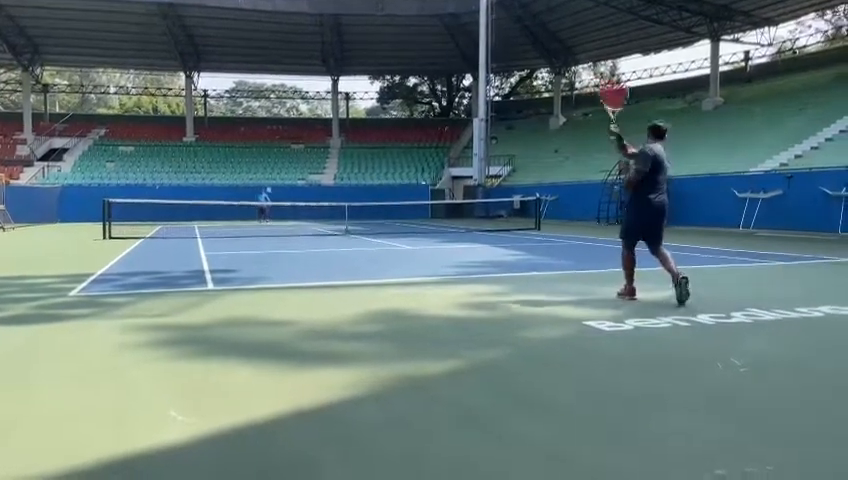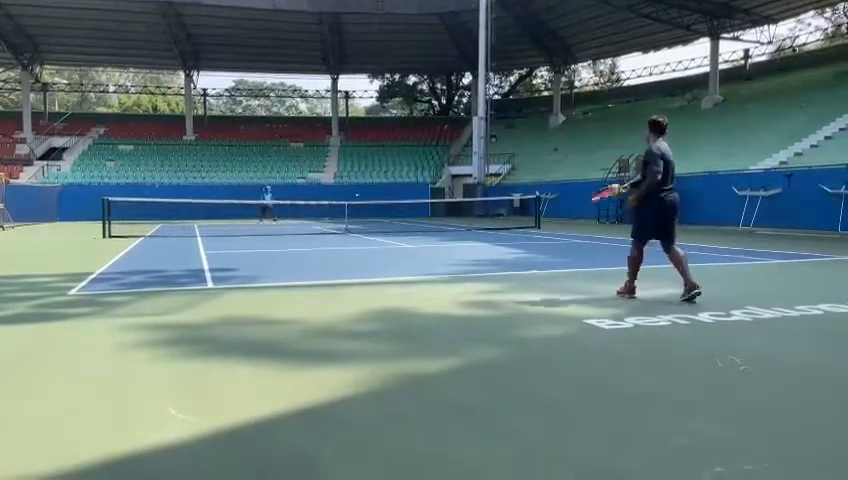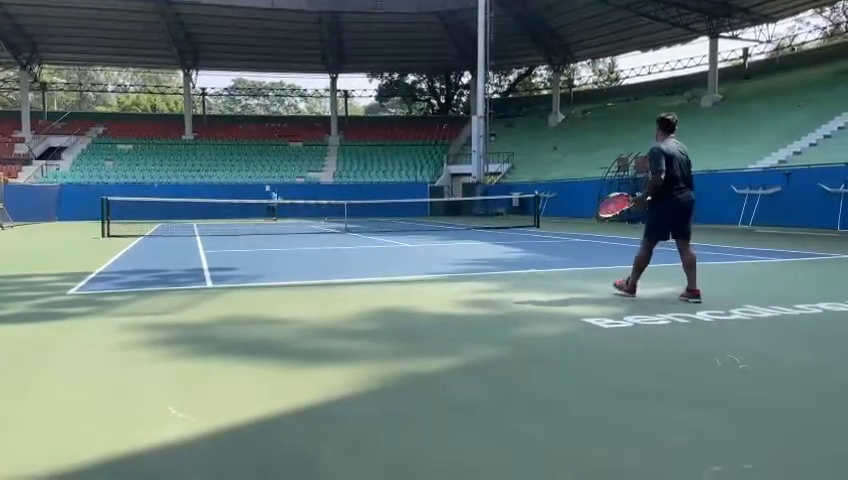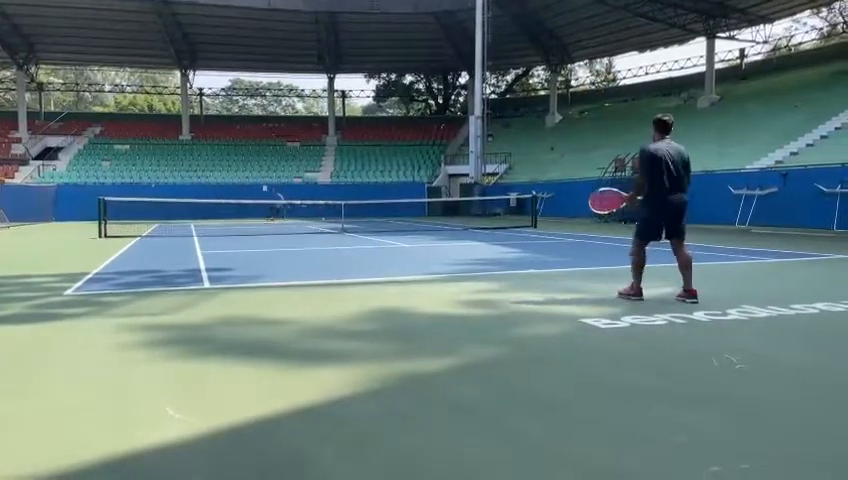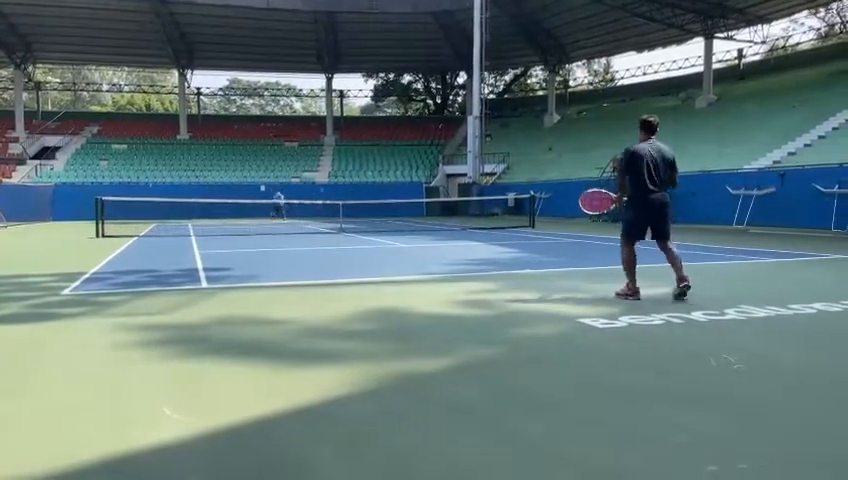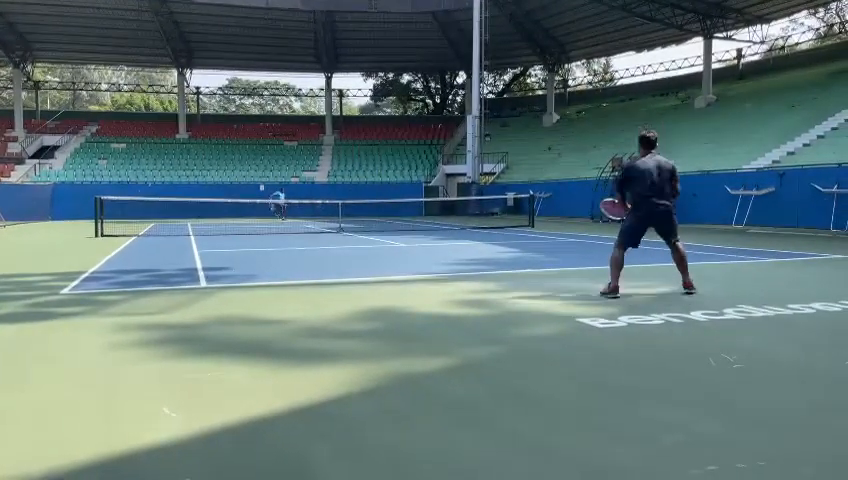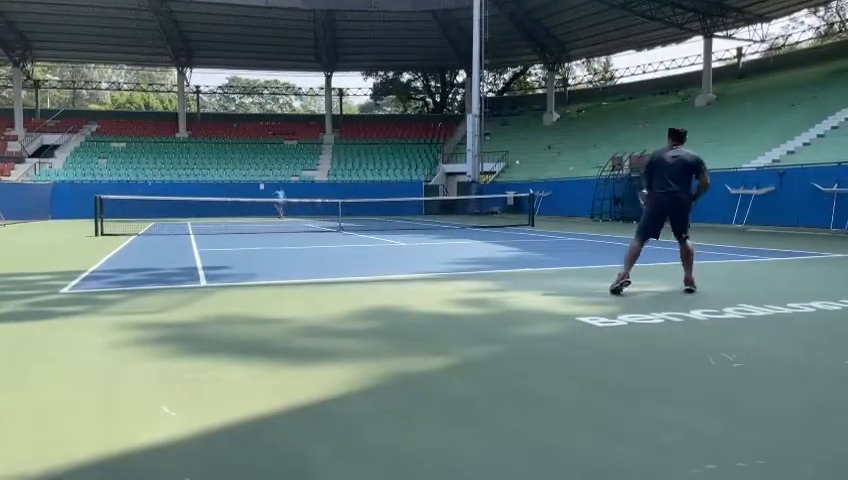
dt=0.3s
person 1, frame 1
left shoulder: (648, 150)
right shoulder: (659, 152)
left elbow: (635, 176)
right elbow: (629, 153)
left wrist: (625, 186)
right wrist: (619, 137)
left hip: (642, 204)
right hip: (659, 204)
left knee: (628, 245)
right knee: (656, 247)
left ankle: (629, 288)
right ankle: (677, 276)
person 1, frame 2
left shoulder: (653, 149)
right shoulder: (664, 149)
left elbow: (654, 178)
left wrist: (636, 196)
right wrist: (629, 185)
left hip: (653, 204)
right hip: (669, 202)
left knee: (637, 245)
right knee: (670, 245)
left ankle: (630, 286)
right ankle: (690, 284)
person 1, frame 3
left shoulder: (658, 149)
right shoulder: (683, 149)
left elbow: (657, 178)
left wrist: (643, 197)
left hip: (664, 203)
right hip: (685, 200)
left knee: (648, 244)
right knee: (685, 245)
left ankle: (630, 284)
right ankle: (692, 290)
person 1, frame 4
left shoulder: (648, 150)
right shoulder: (682, 151)
left elbow: (642, 180)
right elbow: (687, 180)
left wrist: (634, 196)
left hip: (655, 203)
right hip: (678, 202)
left knee: (639, 244)
right knee: (679, 246)
left ankle: (636, 288)
right ankle: (689, 290)
person 1, frame 5
left shoulder: (631, 152)
right shoulder: (668, 152)
left elbow: (621, 179)
right elbow: (673, 182)
left wrist: (621, 196)
left hip: (638, 202)
right hip: (661, 202)
left knee: (628, 244)
right knee: (665, 244)
left ankle: (632, 287)
right ankle: (682, 278)
person 1, frame 6
left shoulder: (630, 167)
right shoulder: (668, 164)
left elbow: (620, 195)
right elbow: (676, 191)
left wrist: (628, 206)
left hip: (640, 211)
right hip: (665, 210)
left knee: (619, 247)
right knee: (675, 244)
left ankle: (613, 286)
right ankle: (687, 282)
person 1, frame 7
left shoulder: (656, 156)
right shoulder: (694, 158)
left elbow: (646, 182)
right elbow: (705, 183)
left wrist: (649, 197)
right wrist: (692, 199)
left hip: (657, 201)
right hip: (681, 202)
left knee: (639, 239)
right knee: (683, 240)
left ankle: (624, 275)
right ankle: (689, 280)
